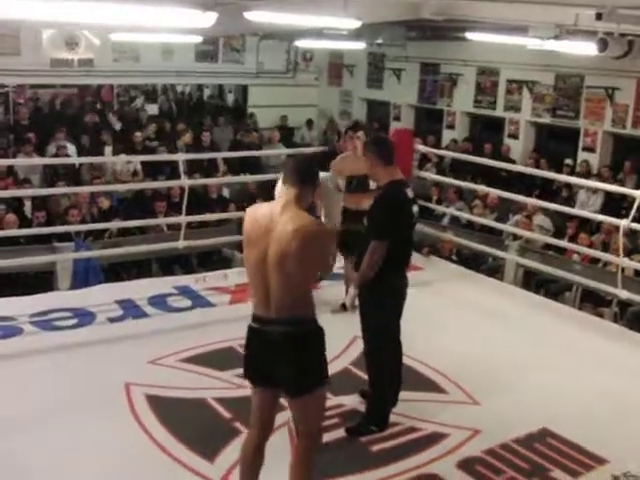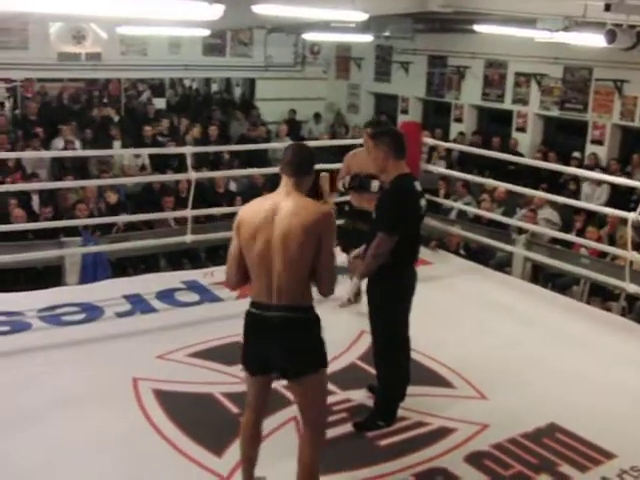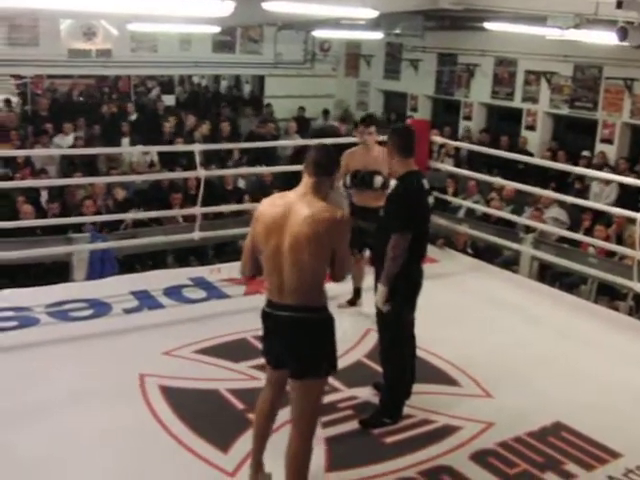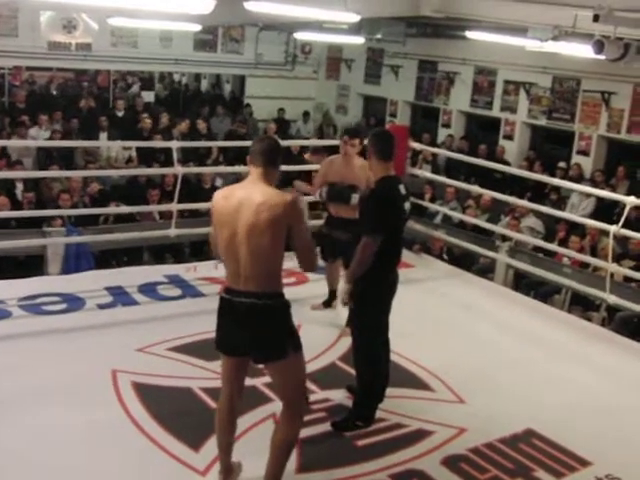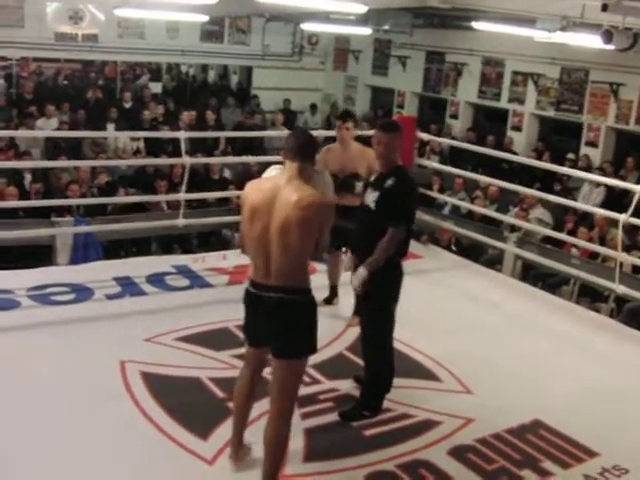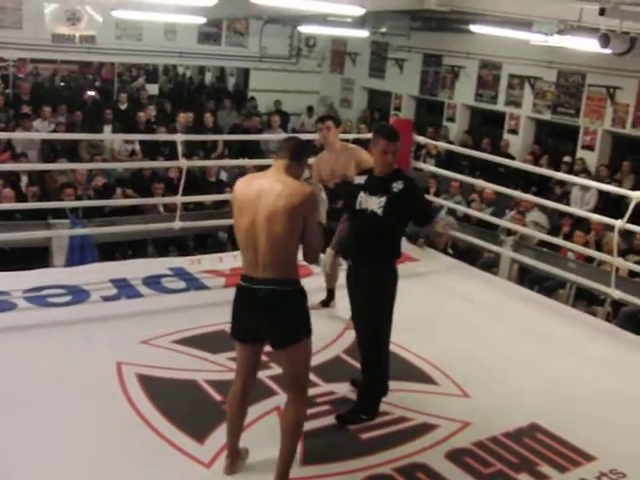
dt=0.7s
person 1, frame 1
left shoulder: (252, 215)
right shoulder: (317, 230)
left hip: (259, 334)
right hip: (299, 337)
left knee: (259, 427)
right knee: (307, 439)
person 1, frame 2
left shoulder: (247, 212)
right shoulder: (321, 216)
left elbow: (233, 280)
right elbow: (326, 288)
left hip: (257, 320)
right hip: (297, 324)
left knee: (254, 409)
right knee: (315, 422)
person 1, frame 3
left shoulder: (265, 207)
right shoulder: (333, 218)
left elbow: (248, 271)
right elbow: (339, 274)
left hip: (272, 315)
right hip: (309, 323)
left knee: (272, 390)
right knee: (303, 424)
person 1, frame 4
left shoulder: (220, 197)
right shoulder: (284, 202)
right elbow: (307, 262)
right wrist: (301, 221)
left hip: (230, 305)
right hip: (267, 310)
left knee: (230, 395)
right knee: (295, 404)
person 1, frame 5
left shoulder: (251, 189)
right shoulder: (319, 202)
left elbow: (245, 247)
right elbow: (317, 252)
left hip: (255, 295)
right hip: (292, 303)
left knee: (250, 371)
right knee: (282, 404)
left ankle: (237, 447)
person 1, frame 6
left shoulder: (241, 186)
right shoulder: (304, 194)
right elbow: (312, 255)
left hip: (246, 292)
right hip: (284, 296)
left knee: (243, 377)
right knee: (297, 390)
person 2, frame 1
left shoulder: (385, 199)
right shoulder: (405, 190)
left elbow: (377, 250)
left wrist: (356, 284)
left hip: (380, 284)
right hip: (396, 278)
left knee: (377, 347)
right knee: (390, 339)
left ankle: (377, 415)
right ankle: (388, 393)
person 2, frame 2
left shoulder: (395, 193)
right shoulder: (411, 184)
left elbow: (384, 244)
left wrist: (358, 276)
right wrist: (363, 250)
left hip: (388, 279)
right hip: (403, 273)
left knee: (385, 342)
right knee: (397, 335)
left ankle: (385, 410)
right ankle: (395, 388)
person 2, frame 3
left shoulder: (403, 191)
right shoulder: (419, 182)
left elbow: (398, 244)
left wrist: (383, 284)
left hip: (398, 277)
right hip: (410, 273)
left knee: (392, 339)
right knee: (403, 333)
left ankle: (391, 408)
right ankle: (401, 385)
person 2, frame 4
left shoulder: (378, 195)
right shoulder: (399, 188)
left elbow: (368, 246)
left wrist: (348, 282)
left hip: (371, 280)
right hip: (387, 275)
left knee: (365, 343)
right knee: (377, 337)
left ankle: (363, 411)
right ankle: (375, 389)
person 2, frame 5
left shoulder: (402, 184)
right shoulder: (379, 177)
left elbow: (395, 236)
left wrist: (365, 269)
right wrist: (355, 254)
left hip: (383, 271)
right hip: (368, 265)
left knee: (375, 332)
right knee: (375, 328)
left ankle: (371, 399)
right ankle: (380, 378)
person 2, frame 6
left shoulder: (405, 187)
right shoulder: (359, 179)
left elbow: (428, 219)
left wrist: (442, 225)
right wrist: (333, 248)
left hip: (381, 270)
right hip: (355, 265)
left knee: (375, 334)
right knee: (363, 330)
left ankle: (369, 401)
right ankle: (373, 380)
person 3, frame 1
right shoulder: (339, 161)
right elbow: (332, 188)
left wrist: (371, 184)
right wrist: (342, 185)
right hip: (349, 214)
right knee: (349, 259)
right ankle: (349, 298)
person 3, frame 2
right shoulder: (352, 156)
right elbow: (340, 182)
left wrist: (379, 187)
right wrist: (344, 184)
right hip: (355, 213)
right knee: (353, 255)
right ankle: (356, 292)
person 3, frame 3
left shoulder: (386, 156)
right shoulder: (349, 155)
left wrist: (383, 183)
right wrist: (350, 183)
left hip: (379, 213)
right hip: (356, 211)
right knee: (356, 256)
right ankle: (356, 295)
person 3, frame 4
left shoulder: (366, 169)
right shoulder: (329, 164)
right elbow: (315, 190)
left wrist: (356, 198)
right wrist: (324, 193)
left hip: (354, 225)
right hip: (332, 221)
right knee: (331, 262)
right ankle: (332, 298)
person 3, frame 5
left shoulder: (367, 154)
right shoulder: (326, 152)
left wrist: (358, 186)
right wrist: (330, 183)
left hip: (357, 212)
right hip: (333, 209)
right knee: (332, 254)
left ankle: (359, 308)
right ankle: (332, 295)
person 3, frame 6
left shoulder: (354, 153)
right shoulder: (319, 160)
right wrist: (325, 194)
right hip: (331, 213)
right knee: (329, 257)
right ankle: (329, 297)
